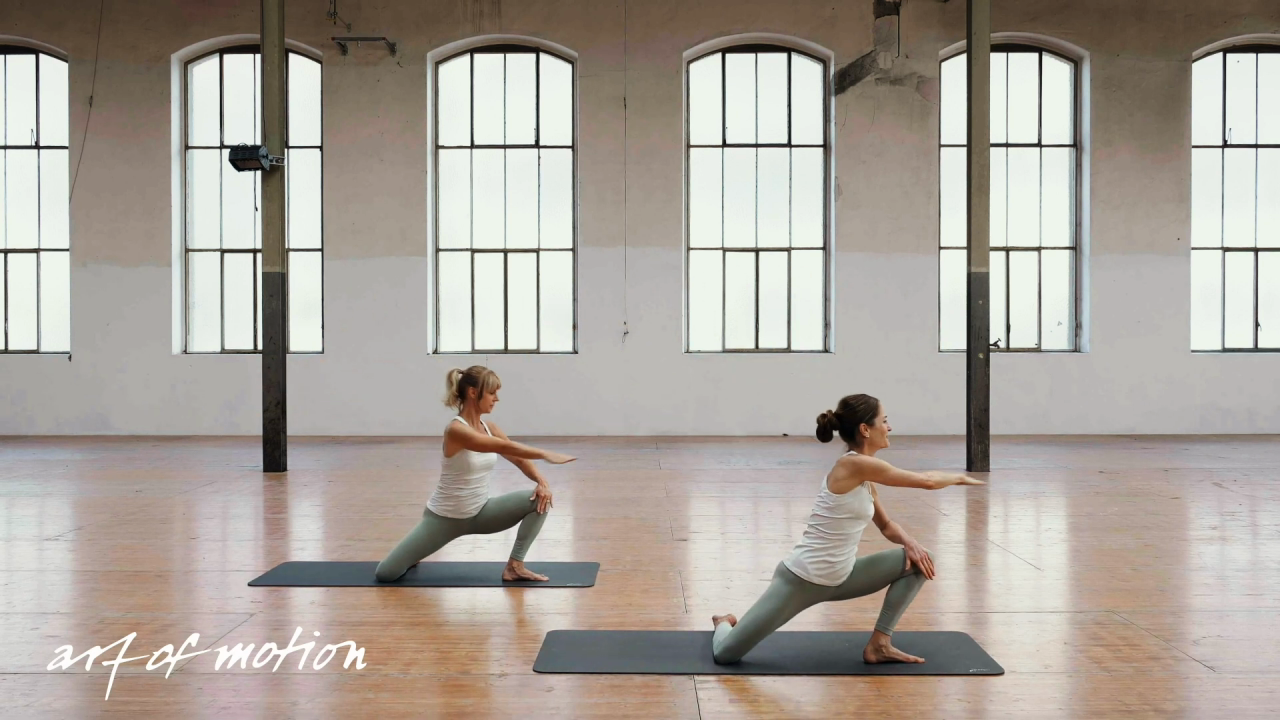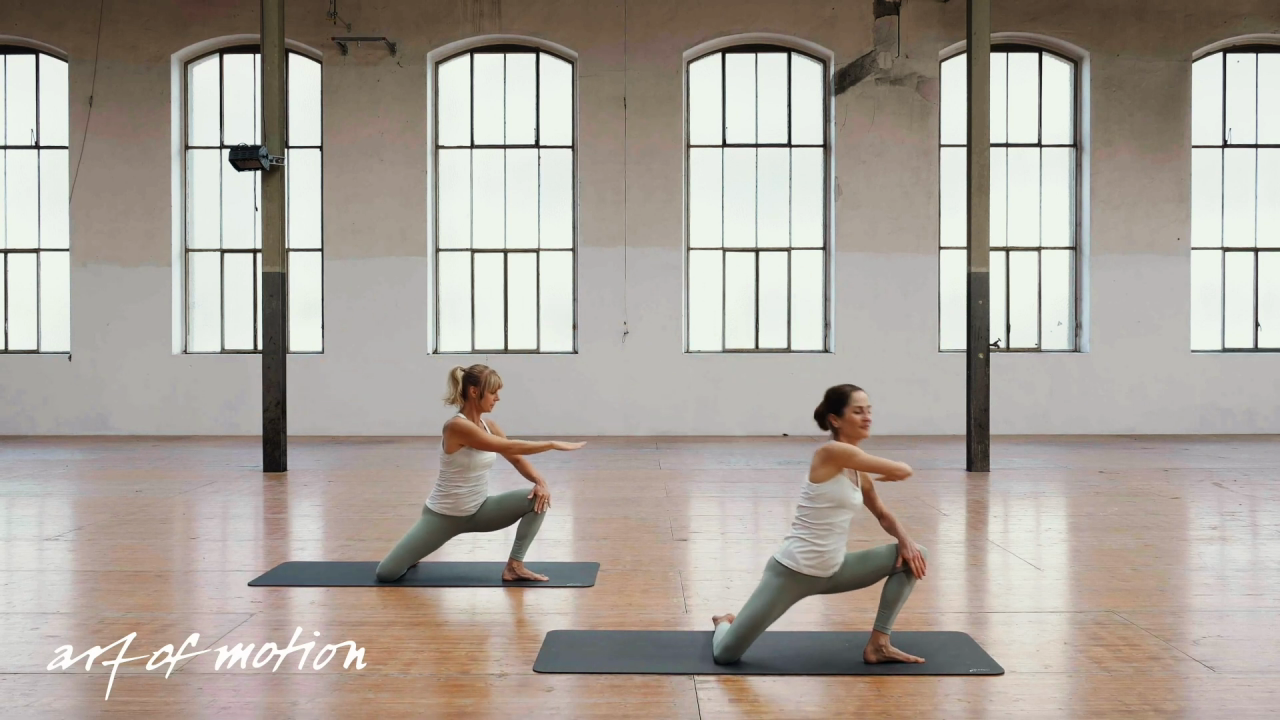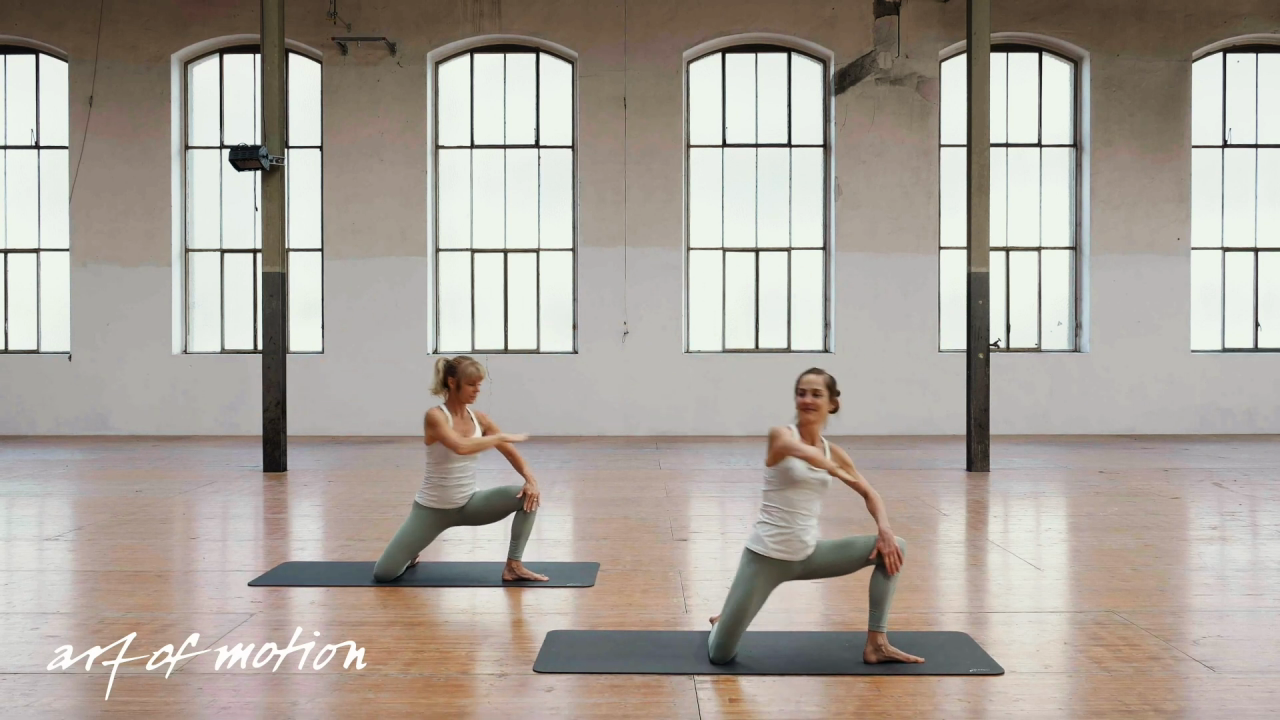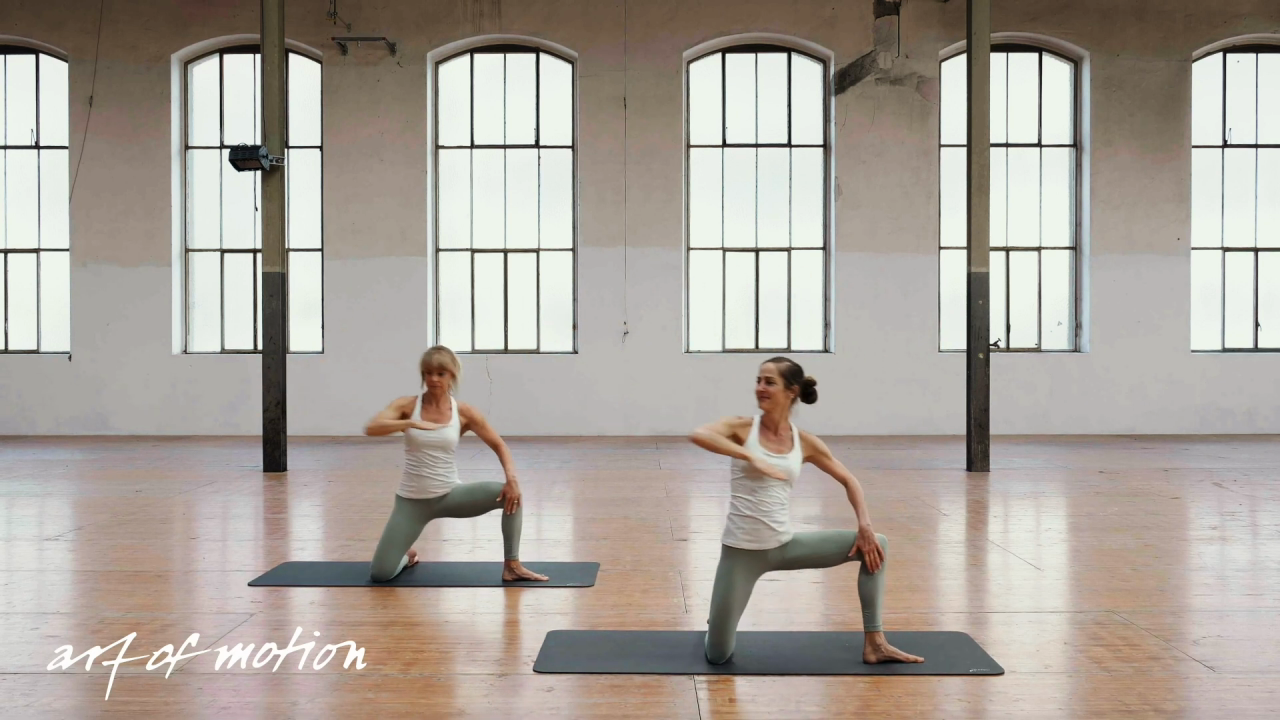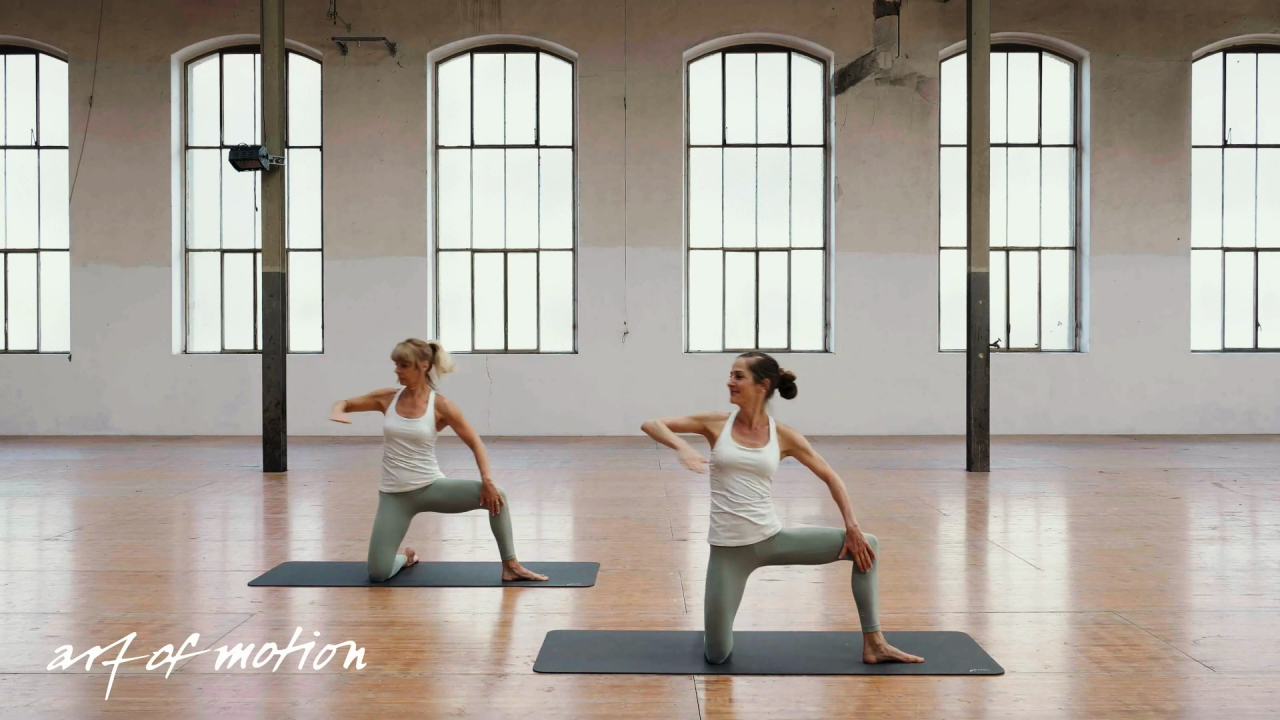
dt=0.2s
person 1, frame 1
left shoulder: (866, 475)
right shoulder: (856, 465)
left elbow: (885, 526)
right elbow: (929, 481)
left wrist: (910, 542)
right wrist: (959, 477)
left hip: (838, 580)
right hip: (800, 580)
left knee: (919, 561)
right knee: (725, 654)
left ankle: (877, 644)
right ankle: (725, 623)
person 1, frame 2
left shoulder: (858, 470)
right shoulder: (829, 451)
left elbow: (883, 514)
right elbow: (900, 470)
left wrist: (906, 540)
right wrist: (882, 477)
left hip: (830, 571)
right hip: (791, 572)
left knee: (912, 556)
right knee: (726, 655)
left ankle: (878, 644)
right ankle: (727, 624)
person 1, frame 3
left shoulder: (833, 452)
right shoulder: (781, 433)
left elbow: (869, 494)
right elbow: (800, 451)
left wrist: (885, 532)
right wrist: (832, 468)
left hip: (807, 555)
right hip: (765, 557)
left knee: (892, 549)
right knee: (721, 655)
left ankle: (876, 644)
right ankle: (722, 623)
person 1, frame 4
left shoulder: (805, 442)
right shoulder: (742, 428)
left elbow: (848, 481)
right elbow: (698, 434)
left wrist: (865, 528)
right wrist: (751, 457)
left hip: (786, 544)
right hip: (742, 551)
left knee: (876, 549)
right knee: (717, 656)
left ankle: (875, 645)
right ankle: (718, 623)
person 1, frame 5
left shoulder: (783, 436)
right shoulder: (716, 424)
left elbow: (831, 478)
right elbow: (652, 424)
left wrist: (852, 529)
right wrist: (680, 445)
left hip: (773, 539)
right hip: (729, 549)
left knee: (866, 546)
right knee: (717, 655)
left ankle: (874, 644)
right ankle: (718, 624)
person 2, frame 1
left shoulder: (489, 428)
right shoulder: (456, 430)
left elbow: (519, 457)
right elbow: (503, 447)
left wrist: (542, 482)
right wrist: (545, 454)
left hip: (478, 514)
right hip: (443, 518)
left knee: (540, 500)
right knee: (385, 574)
left ankle: (513, 566)
right ankle: (409, 557)
person 2, frame 2
left shoulder: (490, 425)
right shoulder: (458, 426)
left elbow: (519, 457)
right elbow: (509, 448)
left wrist: (541, 482)
right wrist: (555, 444)
left hip: (479, 512)
right hip: (443, 516)
left knee: (539, 500)
right knee: (386, 574)
left ankle: (514, 566)
right ankle: (412, 558)
person 2, frame 3
left shoulder: (479, 419)
right shoulder: (434, 416)
left elbow: (511, 453)
right elbow: (461, 448)
left wrist: (530, 479)
right wrist: (500, 437)
left hip: (467, 504)
right hip: (431, 509)
left knee: (525, 498)
right knee: (384, 574)
left ankle: (513, 566)
right ankle: (409, 557)
person 2, frame 4
left shoulder: (464, 412)
right shoulder: (408, 405)
left elbow: (498, 445)
right elbow: (371, 428)
left wrist: (511, 478)
right wrist: (411, 423)
left hip: (450, 494)
right hip: (412, 501)
left knee: (511, 496)
right knee: (381, 574)
left ankle: (512, 567)
right ankle: (406, 556)
person 2, frame 5
left shoulder: (442, 405)
right shoulder: (388, 398)
left elbow: (474, 443)
right elbow: (344, 404)
left wrist: (488, 482)
right wrist: (336, 409)
left hip: (432, 488)
right hip: (394, 495)
left knee: (497, 498)
right knee: (378, 574)
left ankle: (510, 566)
right ankle: (406, 556)
